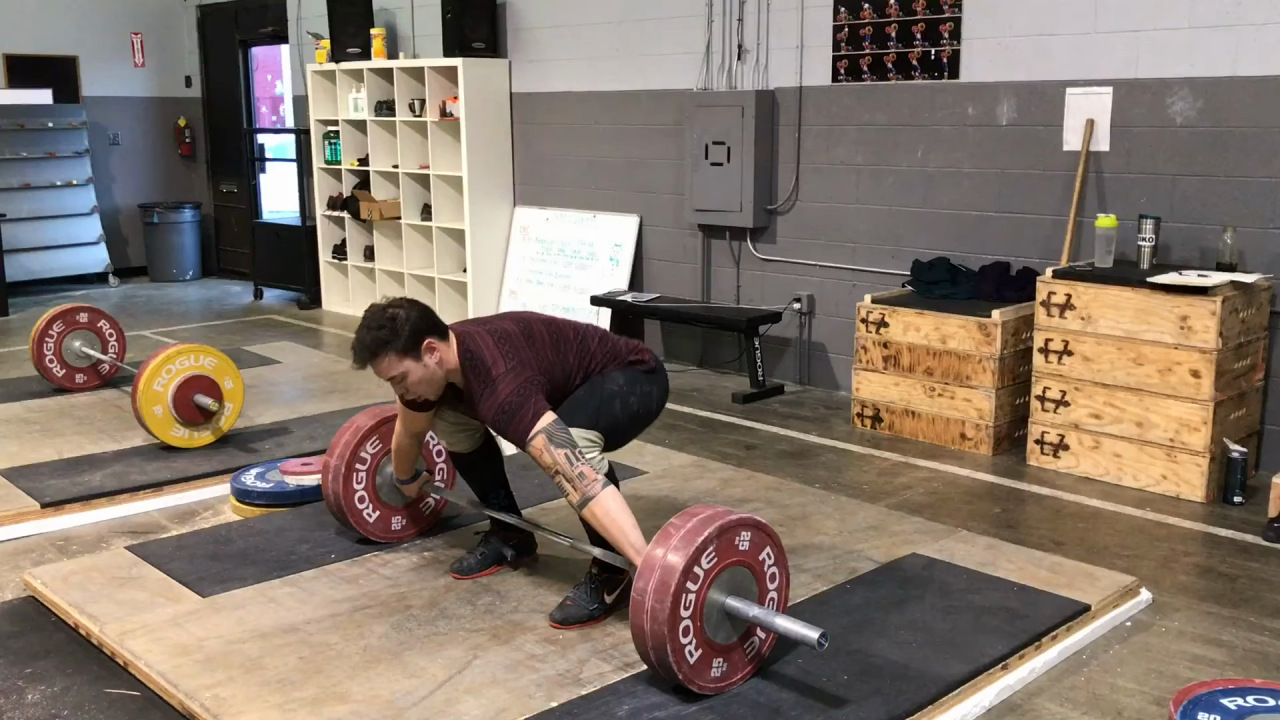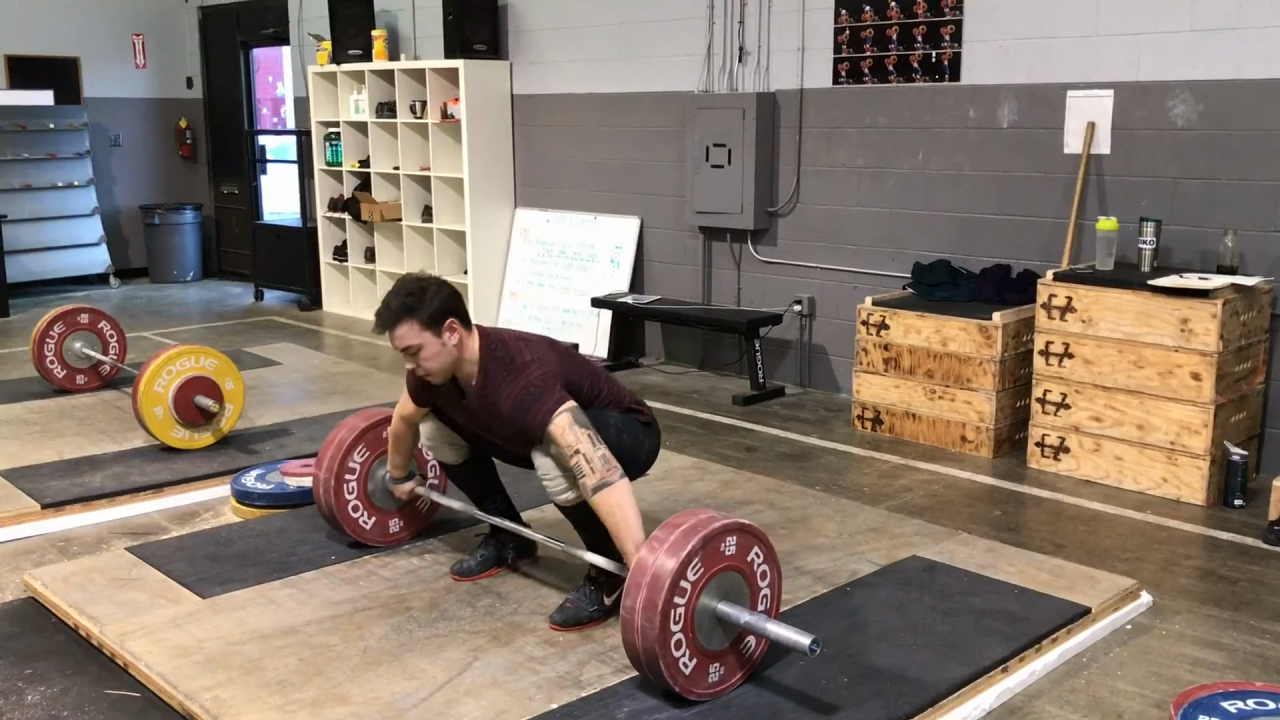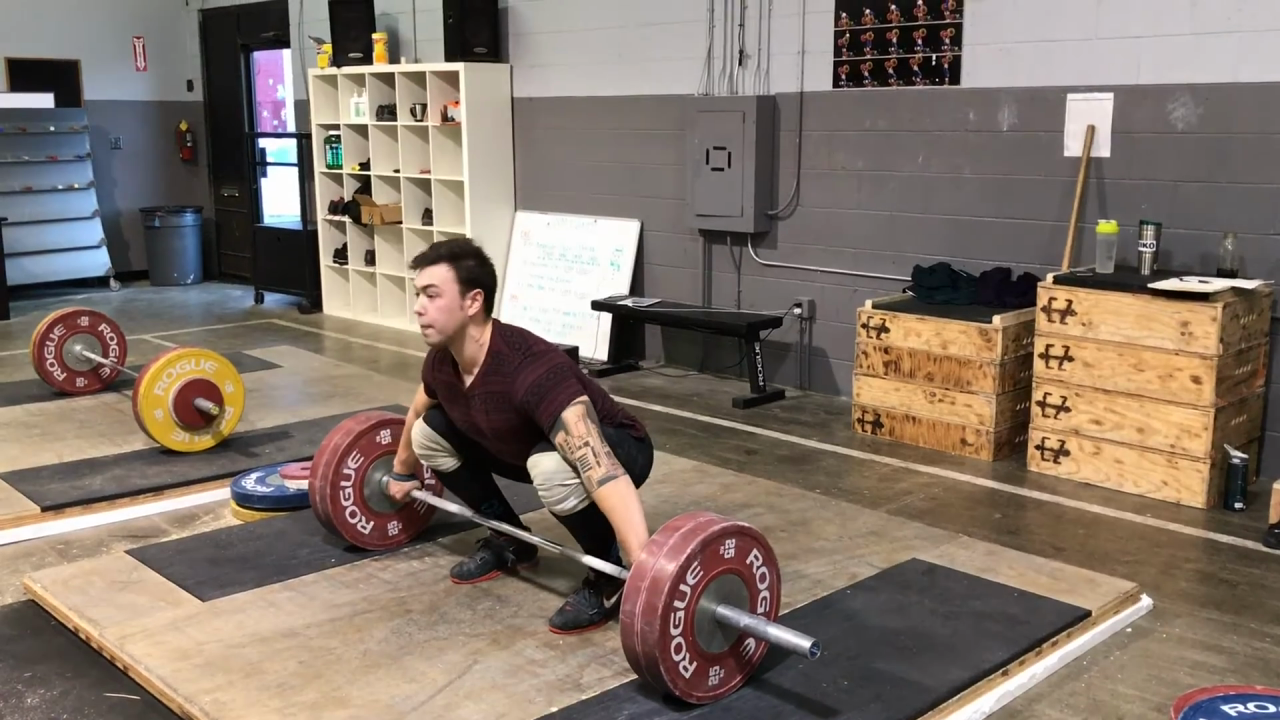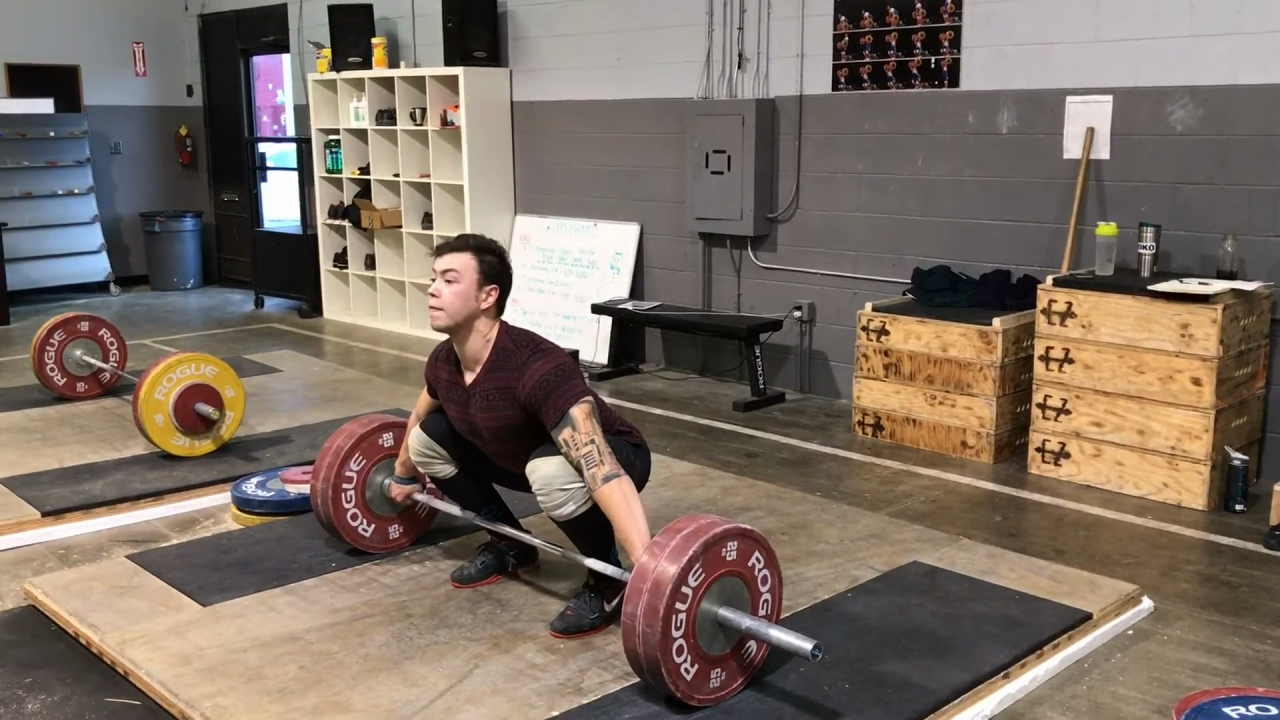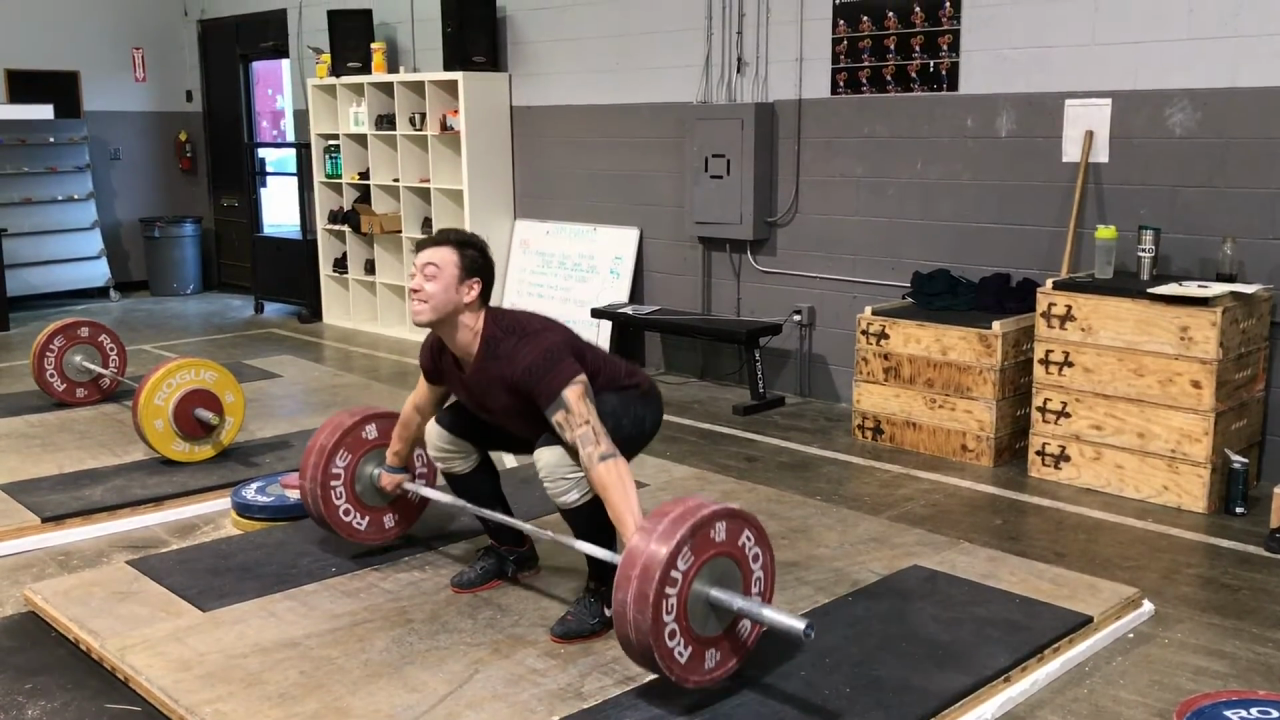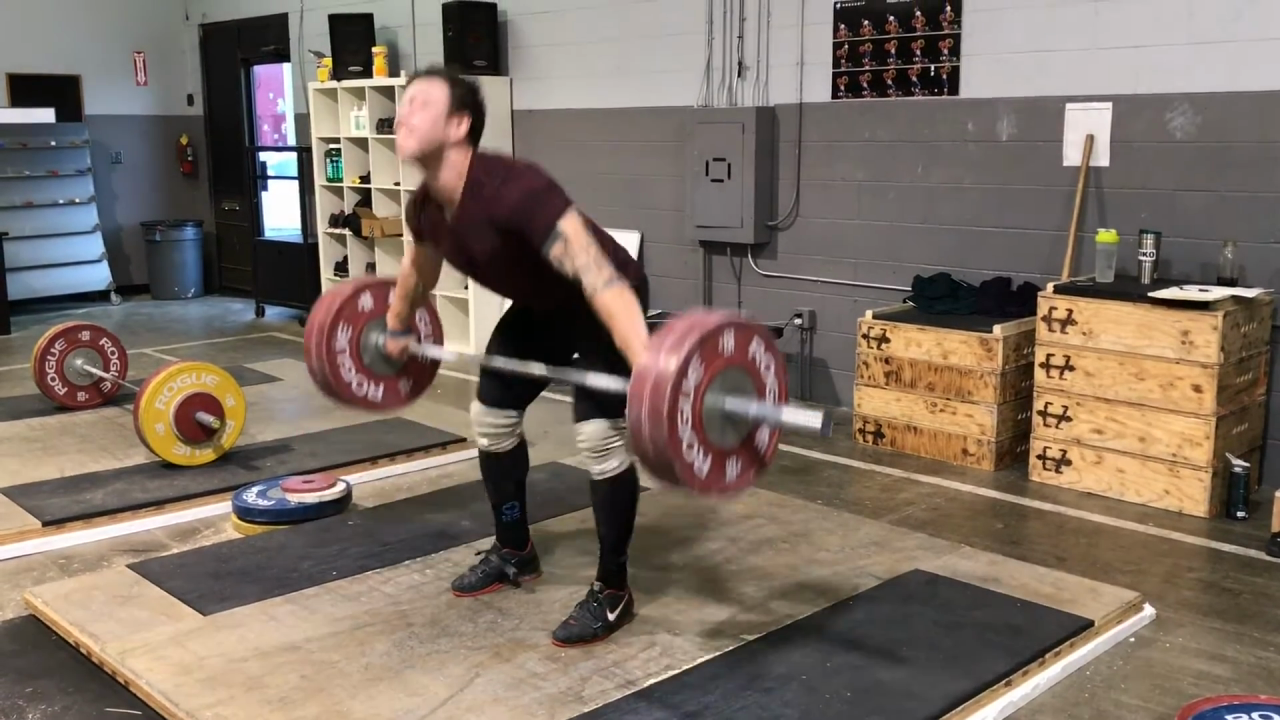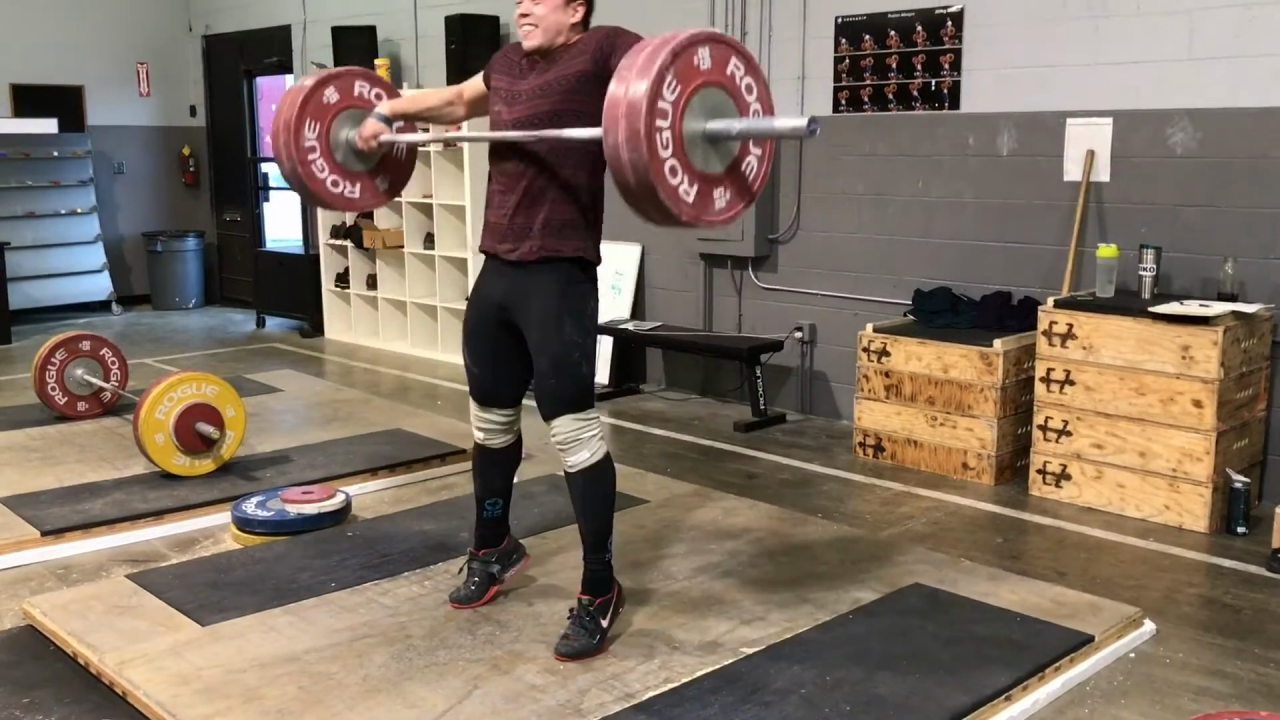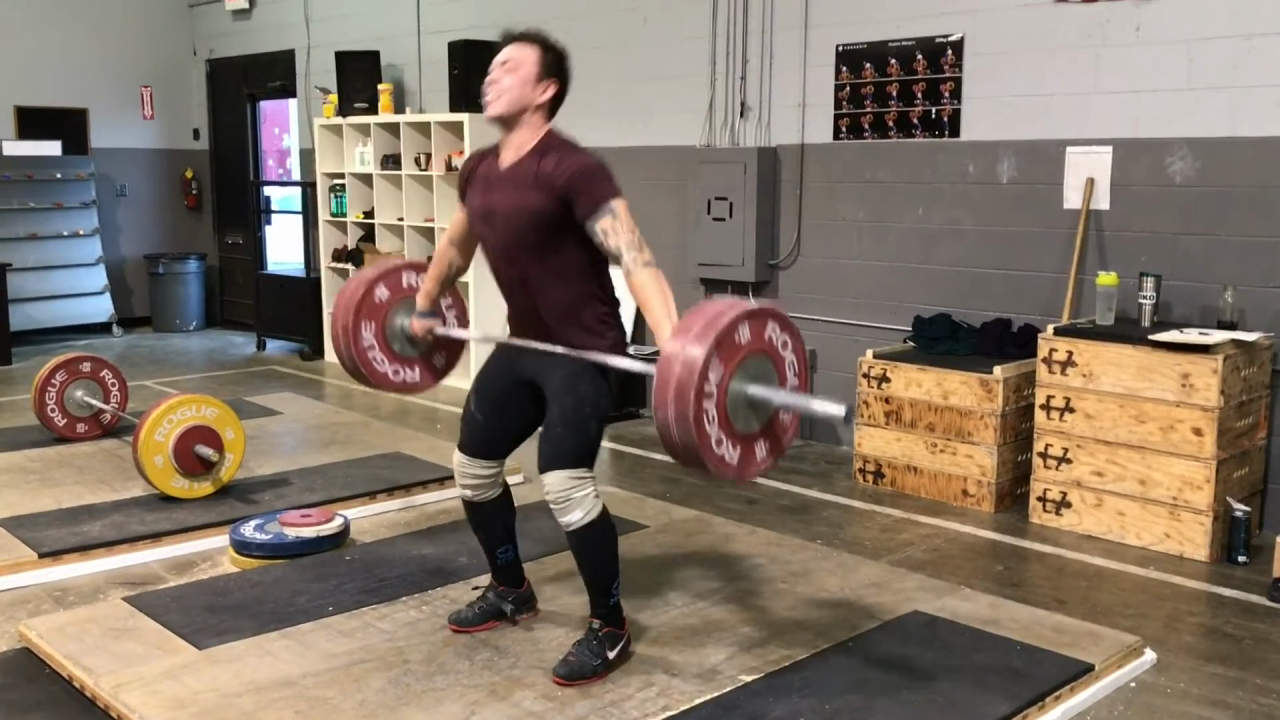
dt=0.5s
person 1, frame 1
left shoulder: (500, 381)
right shoulder: (432, 363)
left elbow: (578, 477)
right elbow: (409, 432)
right wrist: (406, 480)
left hip: (631, 376)
right hip: (566, 378)
left knee: (574, 441)
right knee: (451, 422)
left ankle: (612, 572)
right ankle: (509, 535)
person 1, frame 2
left shoulder: (518, 377)
right shoulder: (435, 372)
left elbow: (597, 470)
right elbow: (404, 419)
right wrist: (399, 476)
left hip: (626, 434)
left knee: (557, 461)
right knee: (435, 428)
left ankle: (611, 573)
right ankle: (509, 538)
person 1, frame 3
left shoulder: (532, 369)
right shoulder: (441, 362)
left elbow: (600, 468)
right elbow: (416, 415)
right wrist: (401, 473)
left hip: (618, 446)
left knee: (553, 468)
right knee: (431, 431)
left ankle: (610, 577)
right ankle: (509, 541)
person 1, frame 4
left shoulder: (538, 367)
right shoulder: (443, 362)
left elbow: (601, 470)
right elbow: (419, 418)
right wrist: (403, 475)
left hip: (615, 456)
left knee: (552, 473)
right knee: (428, 438)
left ankle: (609, 582)
right ankle: (509, 544)
person 1, frame 5
left shoulder: (529, 351)
right shoulder: (439, 351)
left elbow: (596, 452)
right elbow: (419, 408)
right wrist: (395, 464)
left hip: (623, 401)
left knee: (557, 460)
right knee: (443, 434)
left ankle: (607, 587)
right ankle: (511, 548)
person 1, frame 6
left shoulder: (512, 191)
right shoulder: (425, 202)
left elbow: (600, 276)
right elbow: (418, 269)
right wrist: (396, 328)
left hip: (593, 304)
right hip: (536, 305)
left knee: (598, 436)
right knee: (490, 420)
left ankle: (611, 592)
right ankle: (512, 551)
person 1, frame 7
right shoulder: (510, 63)
right elbow: (456, 100)
right wrist: (385, 112)
left hip: (558, 274)
right hip: (497, 270)
left knee: (573, 429)
right knee: (490, 421)
left ankle: (599, 593)
right ankle: (493, 548)
person 1, frame 8
left shoulder: (569, 170)
right shoulder: (477, 171)
left elbow: (634, 260)
right elbow: (455, 245)
right wrist: (425, 305)
left hip: (582, 354)
right hip: (521, 349)
left knee: (564, 485)
right knee: (473, 467)
left ankle: (609, 628)
right ankle: (509, 589)
